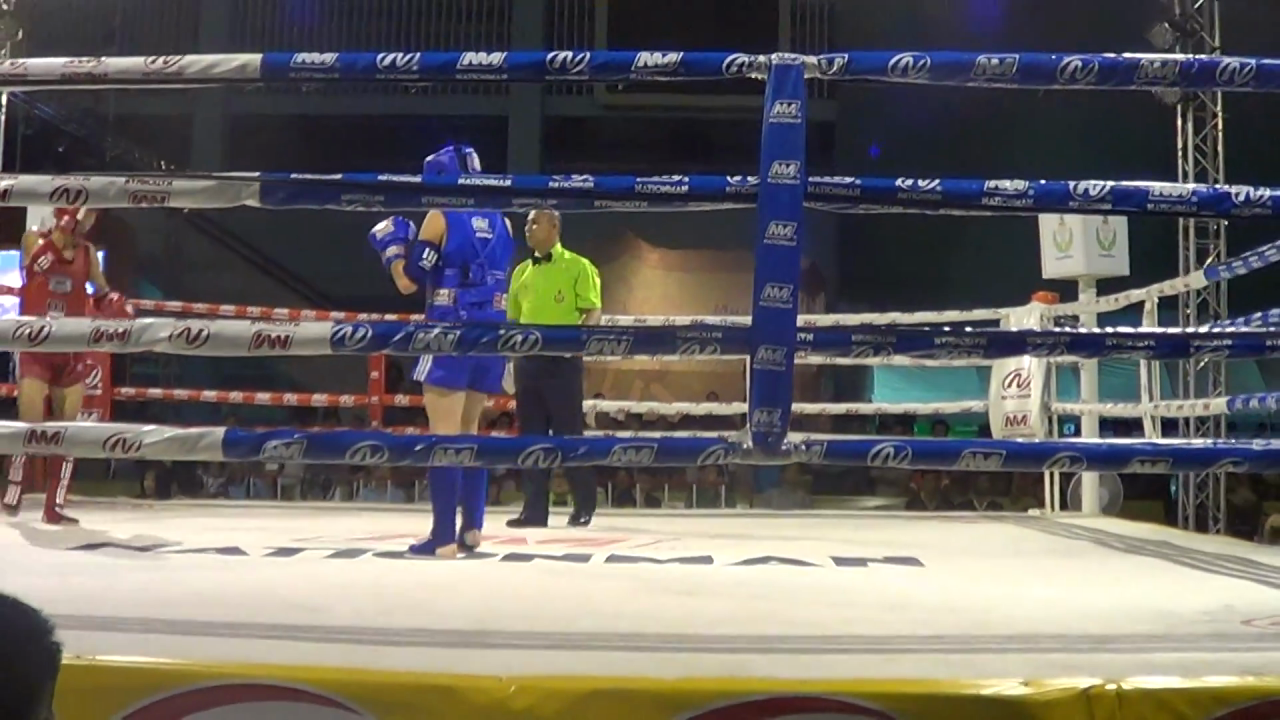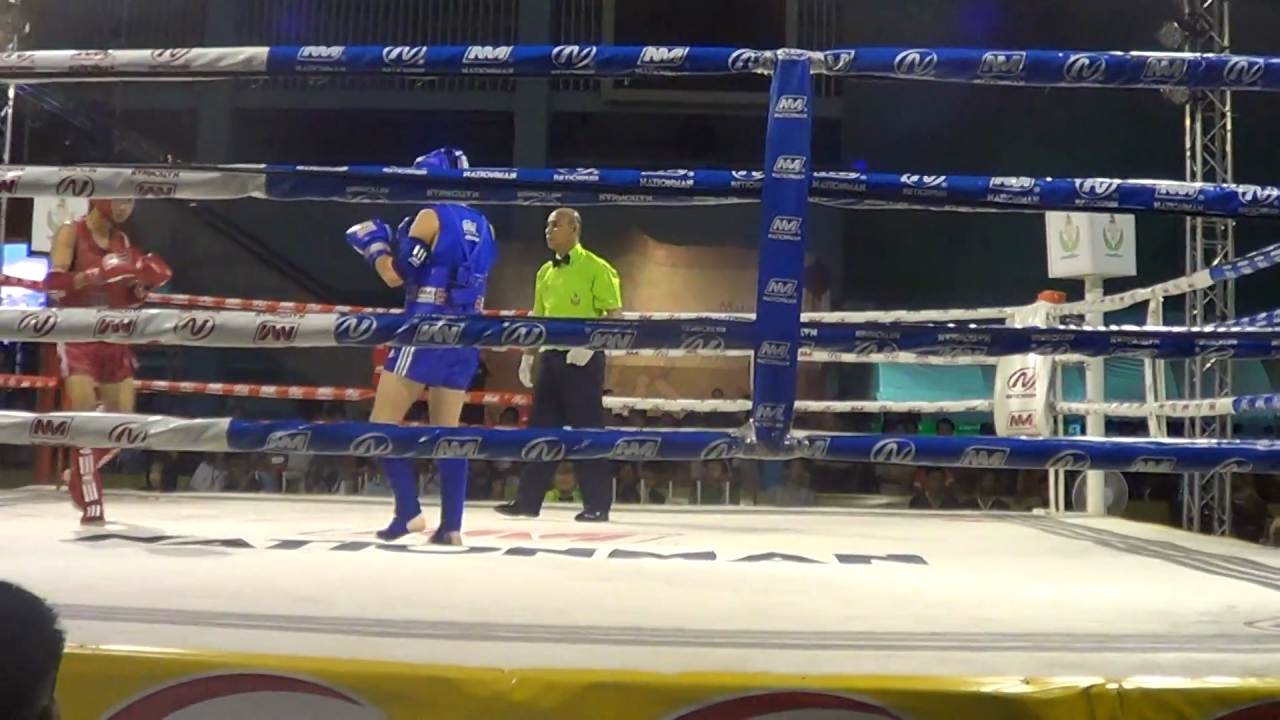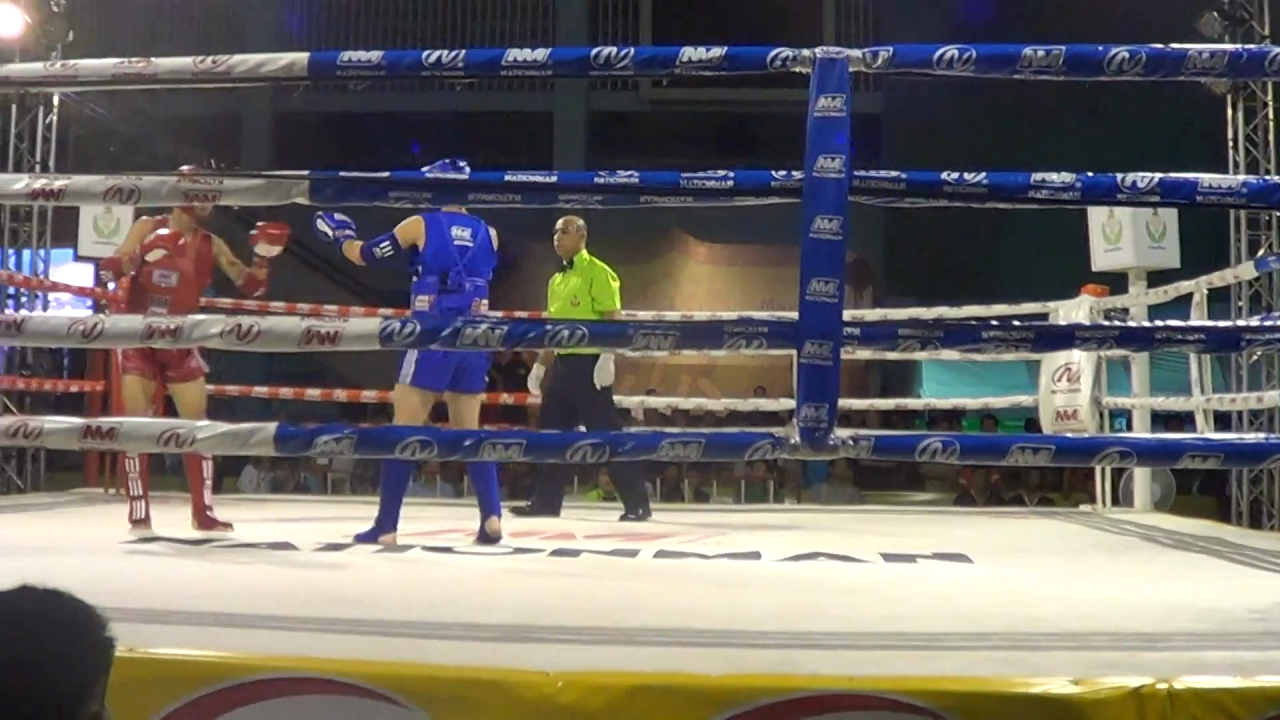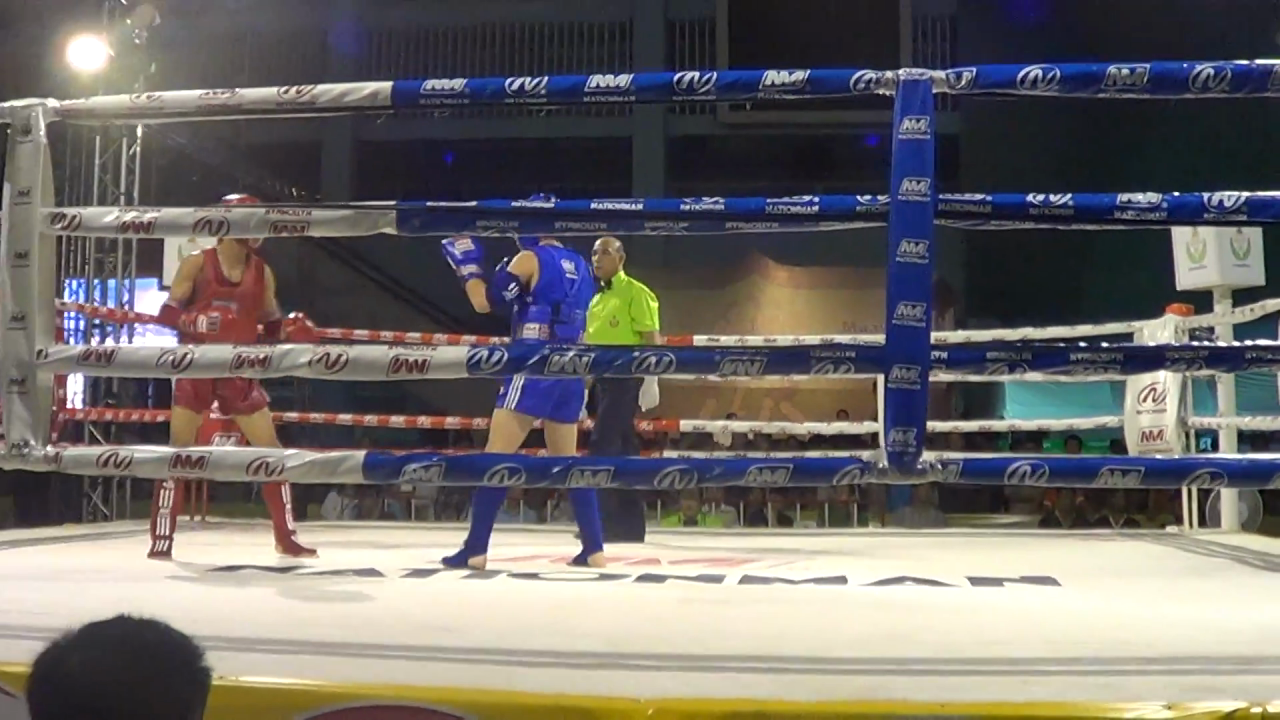
dt=0.4s
person 1, frame 1
left shoulder: (440, 218)
right shoulder: (502, 223)
left elbow: (408, 281)
left wrist: (393, 246)
left knee: (444, 436)
right knee: (467, 432)
left ankle: (445, 537)
right ankle: (471, 527)
person 1, frame 2
left shoulder: (430, 217)
right shoulder: (483, 227)
left elbow: (395, 274)
left wrist: (374, 245)
left knee: (383, 420)
right knee: (448, 431)
left ankle: (408, 509)
right ankle: (452, 525)
person 1, frame 3
left shoulder: (422, 225)
right shoulder: (488, 233)
left elbow: (365, 255)
left wrist: (338, 231)
left knee: (404, 431)
right knee: (469, 432)
left ankle: (386, 526)
right ankle: (490, 515)
person 1, frame 4
left shoulder: (530, 258)
right shoulder: (581, 266)
left elbow: (484, 302)
left wrist: (467, 264)
right hip: (570, 371)
left knee: (496, 457)
left ankle: (475, 549)
right ankle: (594, 549)
person 2, frame 1
left shoulder: (88, 251)
right shoulder: (38, 237)
left elbow: (102, 296)
right elbow: (36, 266)
left wrist: (113, 304)
right wrist: (64, 228)
left hip: (70, 348)
right hip: (34, 346)
left knee: (69, 426)
right knee: (31, 423)
left ankle: (54, 506)
person 2, frame 2
left shoulder: (121, 241)
right shoulder: (70, 233)
right elbow: (55, 286)
left wrist: (146, 282)
right wrist: (97, 273)
left hip: (113, 339)
right hip: (78, 339)
left ankle: (79, 474)
right ankle: (89, 503)
person 2, frame 3
left shoulder: (210, 245)
right shoulder: (146, 228)
left elbow: (250, 287)
right elbow: (107, 271)
left wrist: (265, 256)
right wrist: (144, 253)
left hip: (179, 345)
left knee: (197, 425)
right knee: (135, 421)
left ankle: (202, 511)
right ankle: (139, 507)
person 2, frame 4
left shoulder: (262, 272)
right shoulder: (197, 264)
left elbow: (271, 326)
right elbow: (166, 314)
left wrist: (290, 327)
right wrist: (195, 322)
left hip: (240, 375)
left knee: (271, 451)
right knee: (179, 451)
left ankle: (286, 537)
right ankle: (162, 537)
person 3, frame 1
left shoulder: (577, 267)
right shoulder: (521, 272)
left elbow: (593, 313)
left hip: (562, 361)
right hip: (528, 361)
left knee: (567, 433)
right knee: (532, 436)
left ankle: (584, 506)
right ankle: (534, 511)
person 3, frame 2
left shoulder: (597, 269)
right shoulder: (545, 273)
left elbow: (614, 314)
right wrist: (527, 356)
left hip: (584, 361)
right hip: (552, 358)
left knee: (588, 431)
right knee: (541, 428)
left ankle: (598, 504)
right ankle: (527, 500)
person 3, frame 3
left shoulder: (597, 273)
right shoulder: (556, 279)
left elbow: (612, 318)
left wrist: (607, 358)
right wrist: (539, 366)
left hip: (587, 361)
right hip: (563, 363)
left knee: (605, 431)
right knee: (551, 429)
left ankle: (636, 501)
right ankle: (547, 500)
person 3, frame 4
left shoulder: (635, 293)
right shoulder: (595, 300)
left elbow: (652, 339)
left wrist: (650, 381)
left hip: (627, 382)
right hip: (605, 382)
left knee: (604, 449)
right knee: (620, 452)
left ankle: (608, 524)
right ankle: (629, 525)
